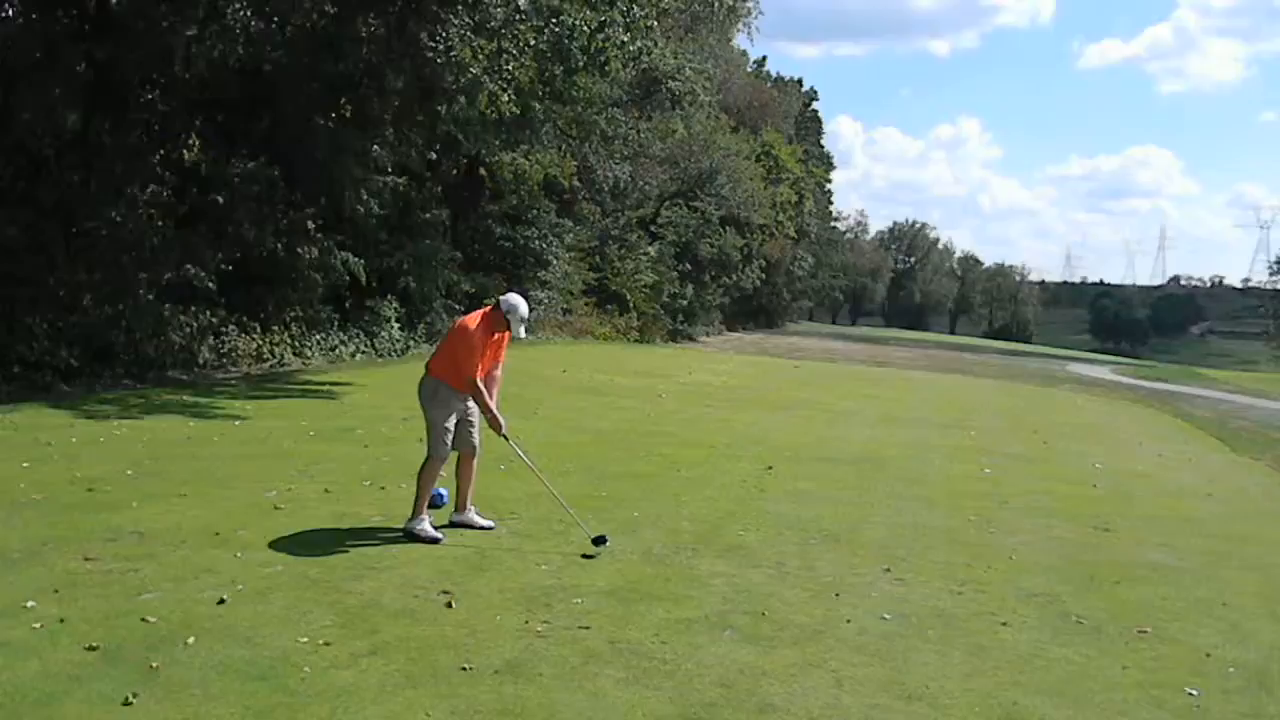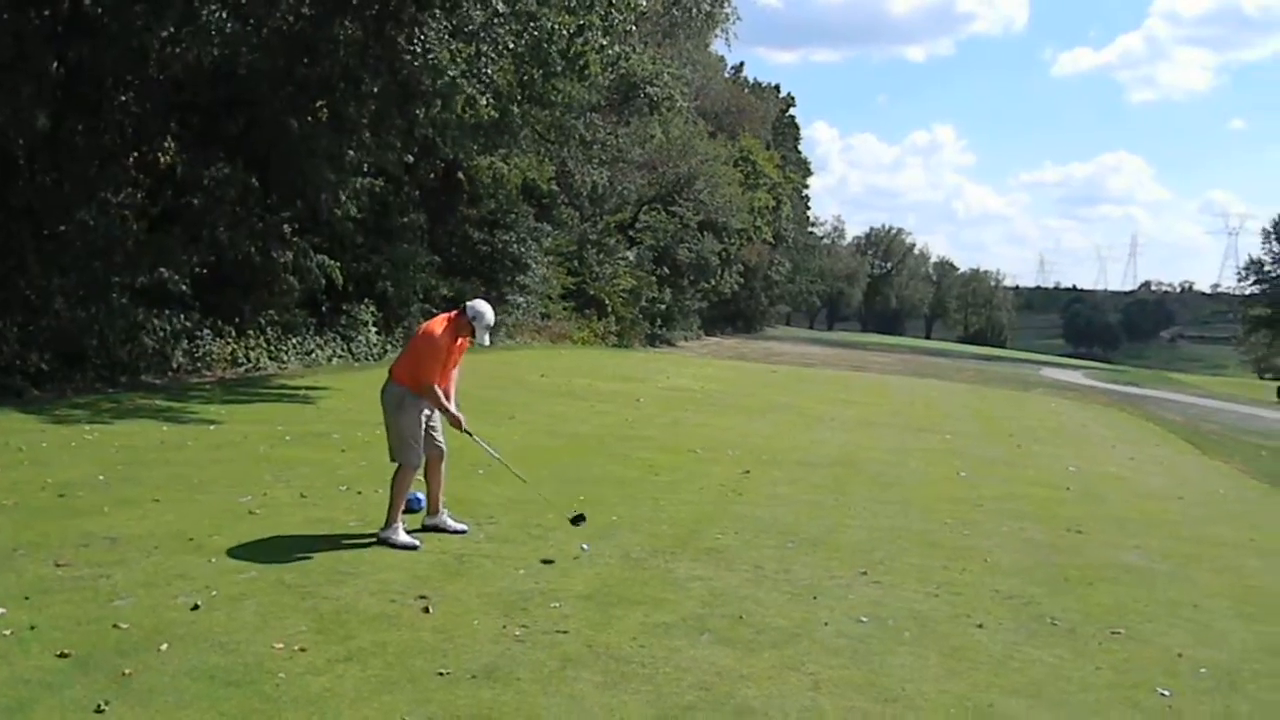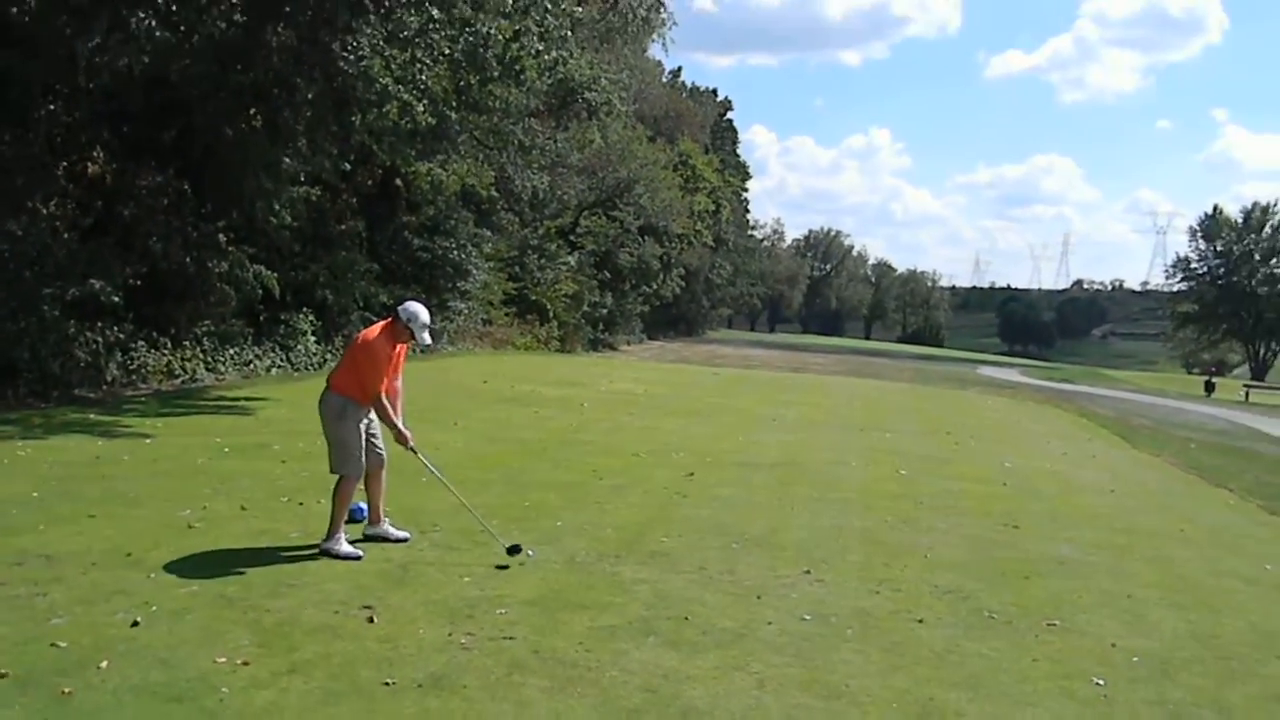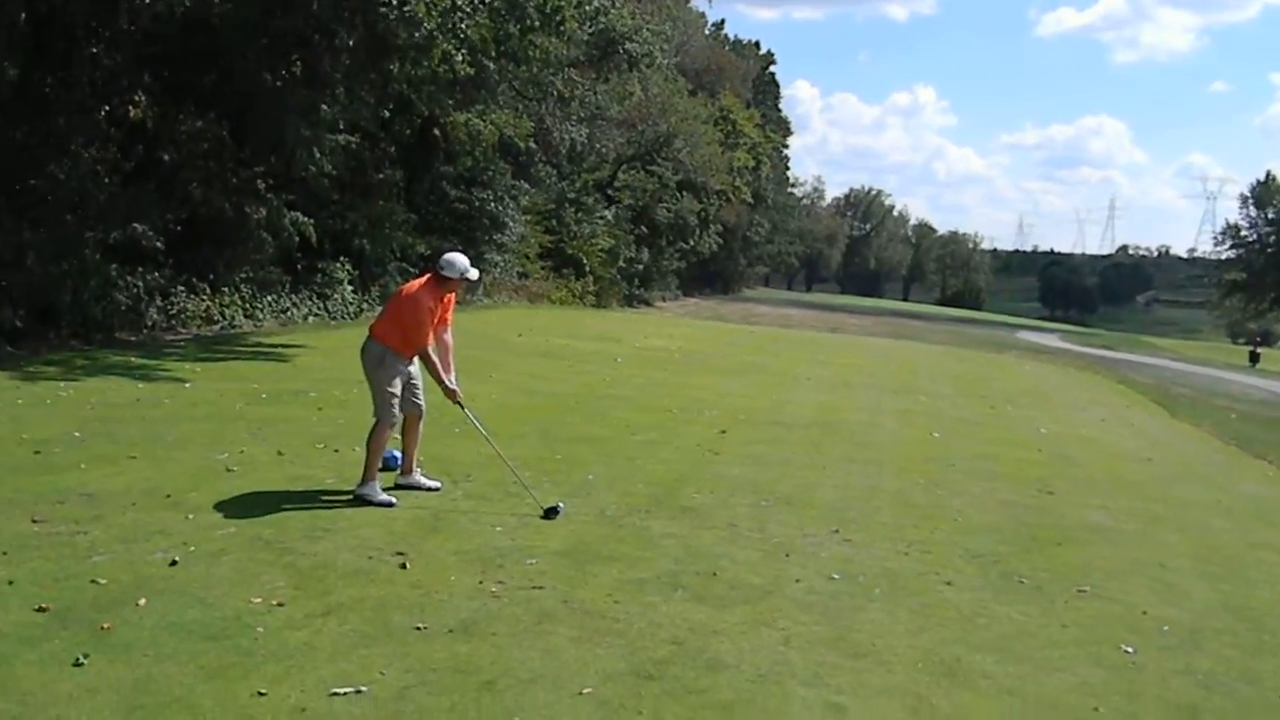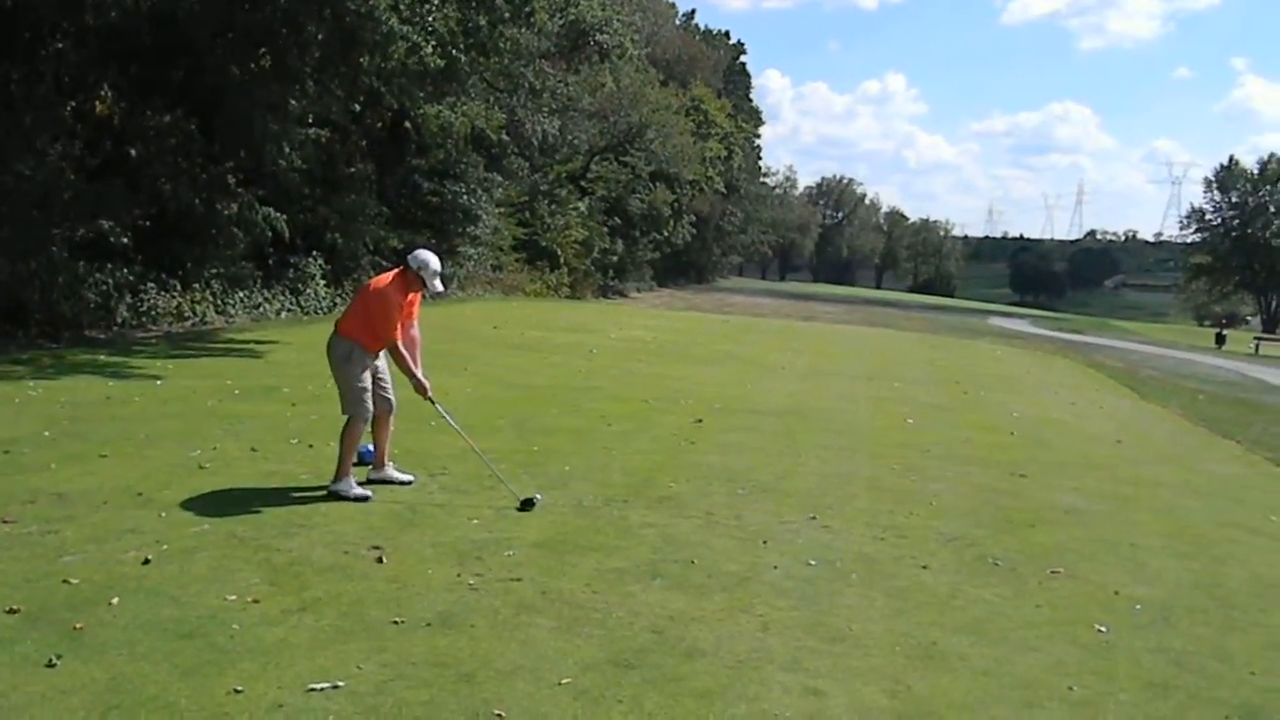
dt=1s
person 1, frame 1
left shoulder: (502, 330)
right shoulder: (471, 330)
left elbow: (495, 369)
right elbow: (473, 381)
left wrist: (493, 406)
right wrist: (491, 414)
left hip: (466, 393)
right hip: (440, 389)
left knee: (470, 451)
right knee: (439, 453)
left ankle: (463, 512)
right ankle: (417, 519)
person 1, frame 2
left shoulder: (460, 333)
right shoulder: (436, 336)
left elbow: (451, 369)
right elbow: (429, 386)
left wrist: (451, 404)
right wrist: (450, 413)
left hip: (425, 397)
right hip: (403, 395)
left knee: (437, 453)
right knee: (411, 460)
left ankle: (435, 514)
right ankle: (391, 528)
person 1, frame 3
left shoulder: (398, 341)
right shoulder: (375, 344)
left elbow: (394, 382)
right elbow: (378, 397)
left wrist: (399, 422)
right wrist: (397, 429)
left hip: (362, 405)
right hip: (342, 405)
left knee: (377, 462)
right knee: (353, 471)
left ankle: (377, 524)
right ankle: (333, 539)
person 1, frame 4
left shoulder: (446, 294)
right shoulder: (419, 299)
left elbow: (444, 334)
right elbow: (425, 350)
left wrist: (451, 375)
right wrist: (444, 385)
left hip: (405, 355)
right hip: (383, 353)
left knee: (415, 412)
right knee: (388, 417)
left ankle: (408, 473)
right ankle: (367, 484)
person 1, frame 5
left shoulder: (412, 288)
right shoulder: (387, 293)
left elbow: (411, 328)
right elbow: (395, 345)
left wrist: (418, 371)
right wrist: (415, 379)
left hip: (371, 349)
right hip: (349, 348)
left knee: (385, 406)
right knee: (362, 412)
left ankle: (381, 467)
right ankle: (342, 480)
